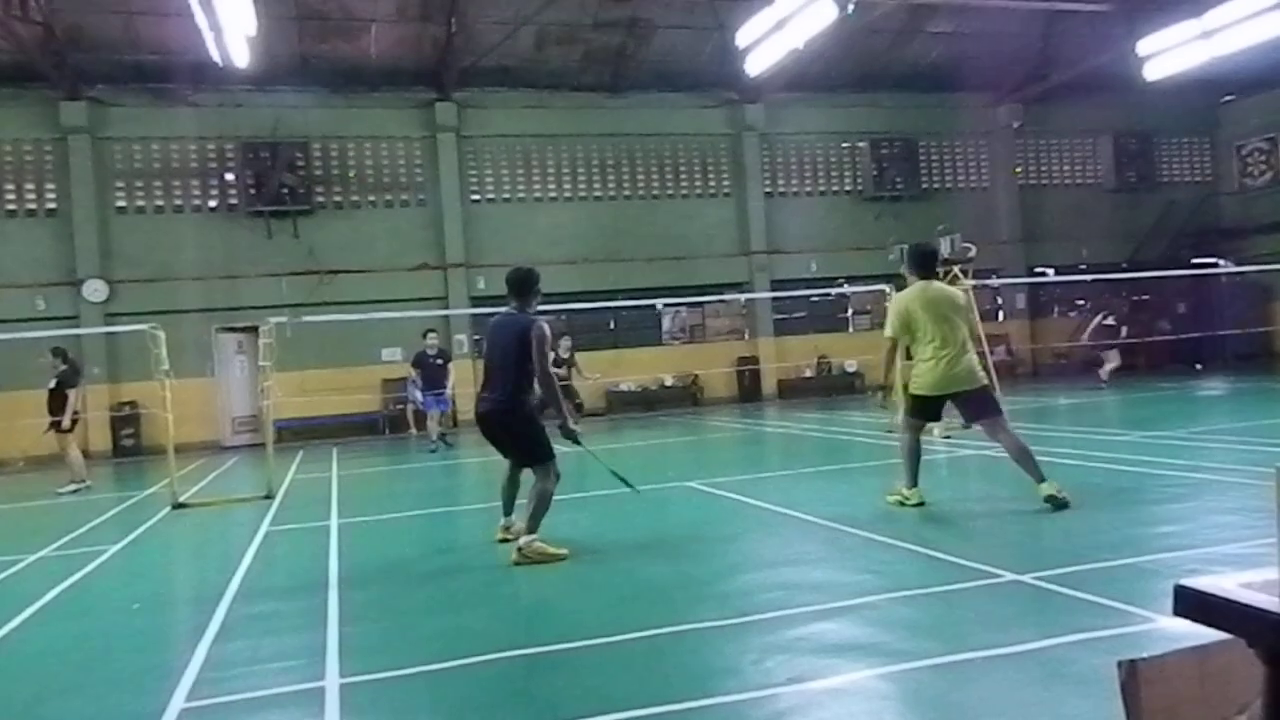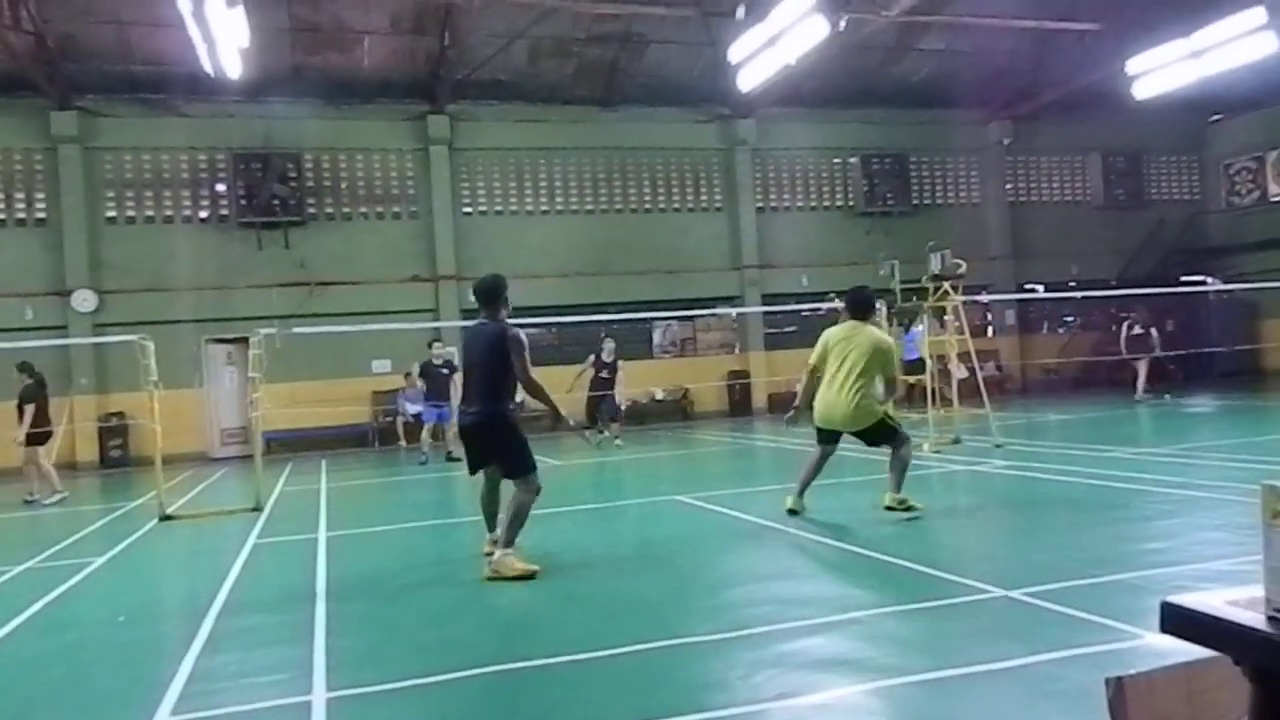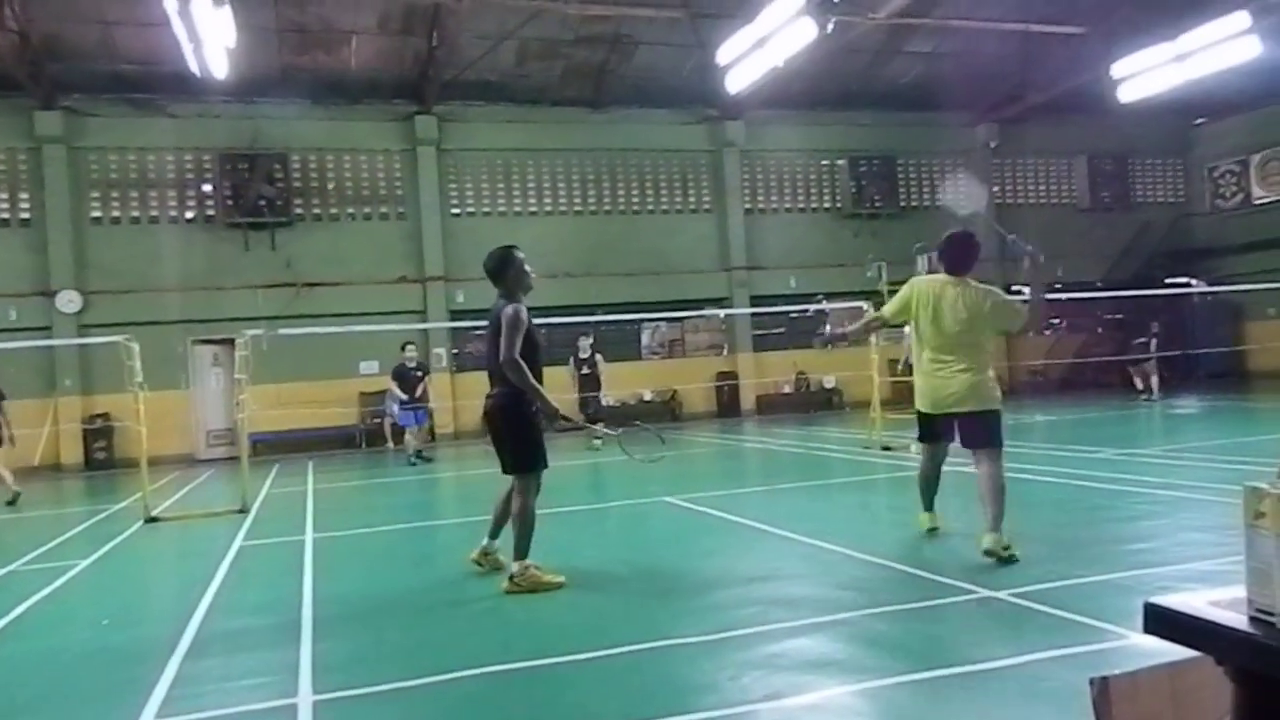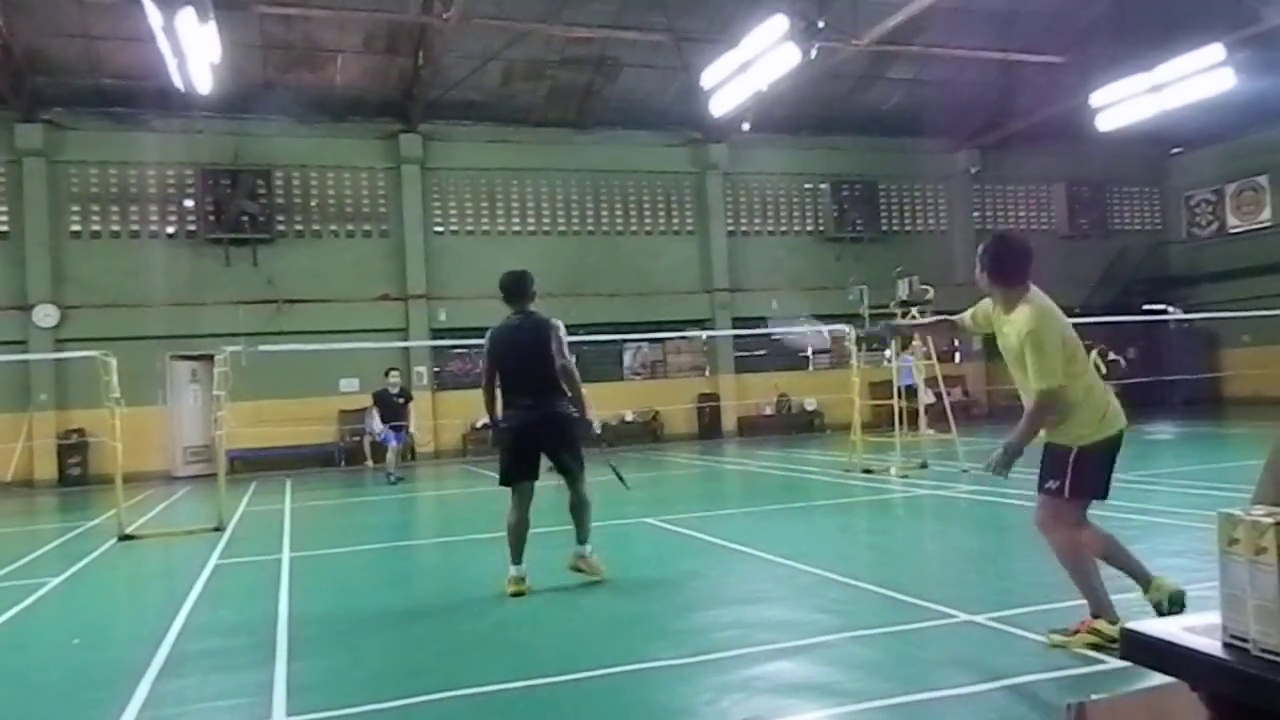
dt=0.7s
person 1, frame 1
left shoulder: (494, 324)
right shoulder: (536, 327)
right elbow: (543, 374)
right wrist: (565, 419)
left hip: (486, 407)
right hip: (513, 408)
left knee: (515, 462)
right knee: (548, 473)
left ankle: (507, 524)
right ankle: (527, 542)
person 1, frame 2
left shoulder: (470, 334)
right shoulder: (510, 335)
right elbow: (525, 380)
right wrist: (554, 407)
left hip: (468, 418)
right hip: (495, 419)
left knee: (491, 478)
right knee: (528, 486)
left ankle: (494, 539)
right ankle: (501, 556)
person 1, frame 3
left shoulder: (502, 310)
right shoulder: (514, 311)
right elbow: (509, 361)
left wrist: (534, 400)
right wrist: (543, 399)
left hip: (502, 405)
right hip: (515, 406)
left knee: (520, 483)
right knee: (528, 486)
left ankle: (488, 548)
right ankle: (520, 570)
person 1, frame 4
left shoulder: (495, 336)
right shoulder: (550, 327)
left elbow: (489, 384)
right elbow: (566, 367)
left wrist: (494, 420)
right wrist: (581, 406)
left hip: (516, 422)
right hip: (556, 416)
left knee: (520, 499)
right knee: (576, 483)
left ankle: (516, 573)
right ankle: (583, 551)
person 2, frame 1
left shoulder: (902, 301)
right shoulder: (957, 295)
left elbow: (891, 345)
right elbow: (972, 335)
left wrist: (886, 379)
left hip: (930, 378)
right hip: (968, 373)
left knee: (909, 430)
right knee: (1001, 432)
left ankle: (910, 490)
right ankle: (1045, 485)
person 2, frame 2
left shoulder: (831, 334)
right shoulder: (883, 342)
left elbow: (811, 373)
right elbow: (891, 384)
left wrist: (799, 406)
right wrist: (881, 402)
left hip: (825, 410)
right hip: (861, 412)
left knee: (822, 453)
right knee: (901, 443)
left ankle: (795, 499)
right ankle: (895, 497)
person 2, frame 3
left shoulder: (917, 287)
right shoulder: (989, 298)
left elbow: (881, 319)
right elbow: (1028, 317)
right wrist: (1036, 279)
left hip: (932, 393)
right hip: (977, 392)
left knee: (932, 456)
right knee: (989, 463)
left ankle: (927, 515)
right ankle: (994, 536)
person 2, frame 4
left shoulder: (1031, 325)
right shoulder: (1001, 307)
left elbow: (1045, 402)
right elbow: (961, 323)
left wrist: (1009, 449)
right wrist: (915, 326)
left hip: (1085, 430)
right hip: (1075, 427)
left knee: (1055, 523)
right knee: (1068, 522)
left ankle: (1105, 622)
right ankle: (1156, 588)
